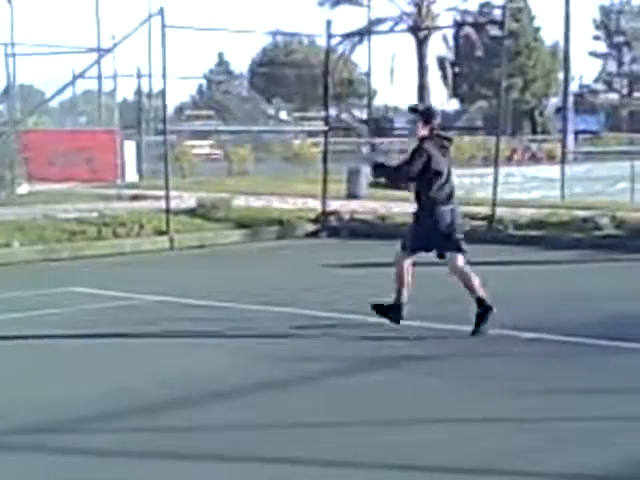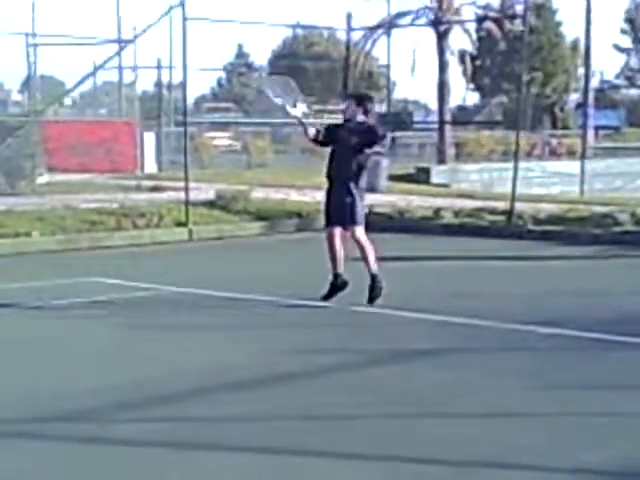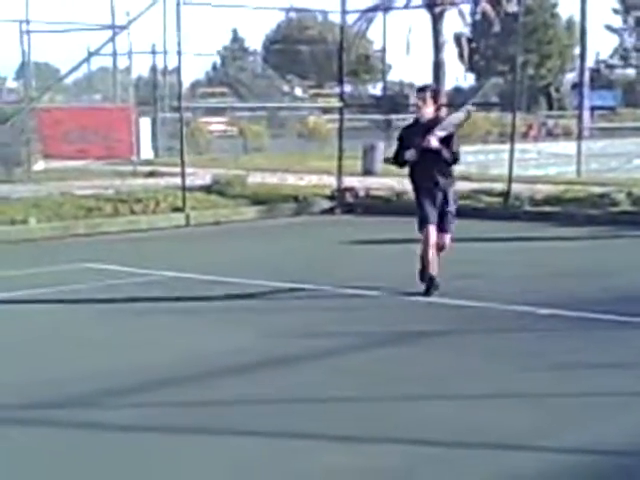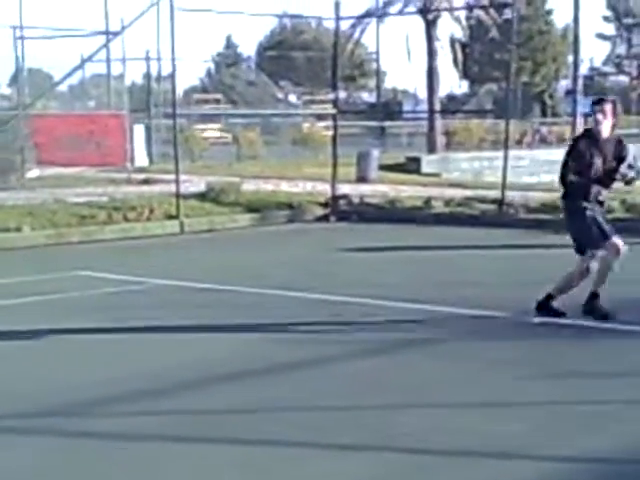
dt=1s
person 1, frame 1
left shoulder: (424, 148)
right shoulder: (439, 146)
left elbow: (399, 175)
right elbow: (410, 170)
left wrist: (376, 166)
right wrist: (385, 167)
left hip: (431, 214)
right hip: (449, 212)
left knee: (403, 258)
right knee: (458, 265)
left ankle: (397, 307)
right ankle: (483, 306)
person 1, frame 2
left shoulder: (368, 128)
right shoulder: (341, 128)
left elbow: (379, 139)
right elbow: (323, 139)
right wrist: (311, 132)
left hip: (351, 187)
right hip: (334, 187)
left knee: (357, 234)
right knee: (333, 235)
left ankle: (375, 279)
right ankle: (338, 279)
person 1, frame 3
right shoulder: (408, 131)
left elbow: (454, 157)
right elbow: (397, 159)
left wrist: (438, 146)
right wrist: (405, 156)
left hip: (444, 190)
right hip: (423, 191)
left knee: (443, 242)
right knee: (429, 235)
left ankle: (425, 262)
right ankle: (431, 279)
person 1, frame 4
left shoulder: (618, 145)
right shoulder: (581, 144)
right elbow: (566, 178)
right wrist: (590, 189)
left hip: (593, 209)
right hip: (578, 207)
left knee: (587, 265)
right knee: (617, 248)
left ankle: (546, 302)
right ankle: (592, 300)
